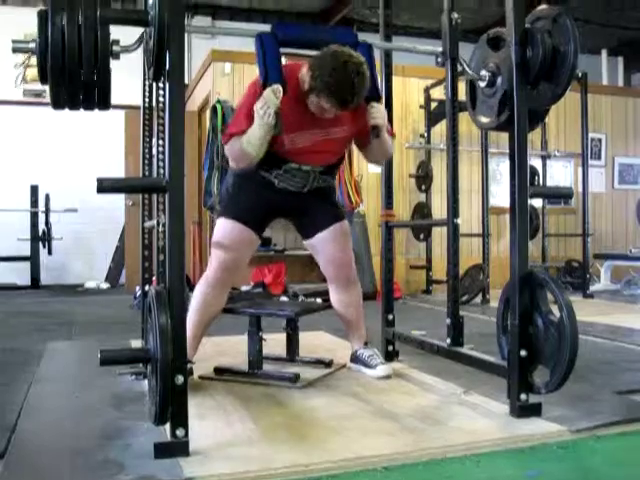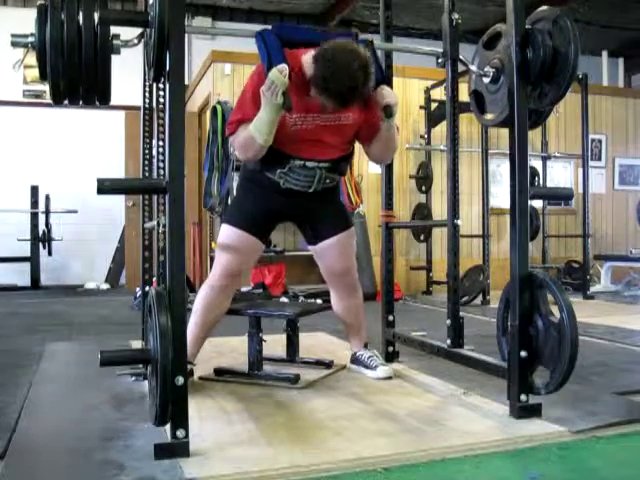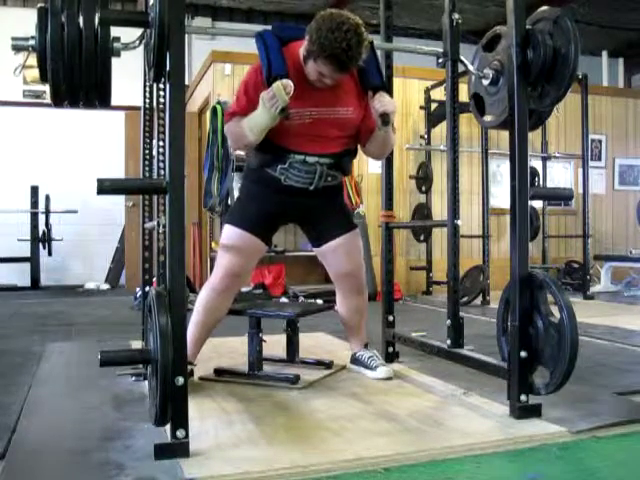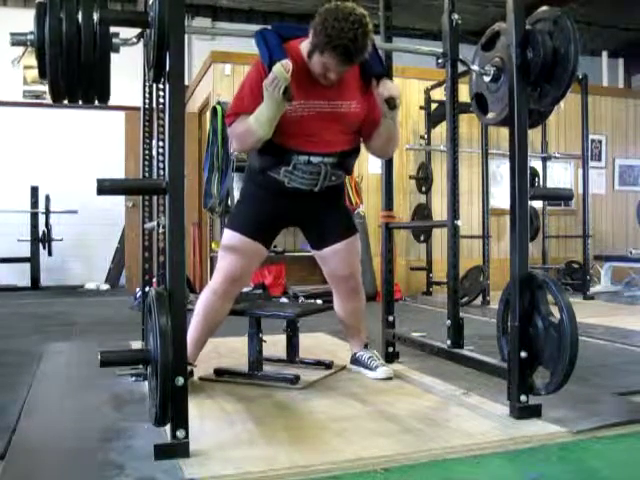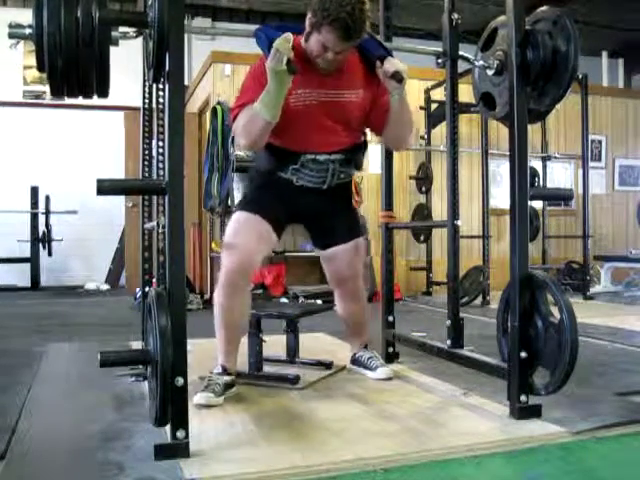
dt=0.7s
person 1, frame 1
left shoulder: (355, 98)
right shoulder: (271, 88)
left elbow: (379, 156)
right elbow: (236, 159)
left wrist: (379, 133)
right wrist: (261, 127)
left hip: (315, 189)
right hip: (258, 184)
left knee: (344, 270)
right knee: (221, 268)
left ankle: (359, 349)
right ankle: (183, 358)
person 1, frame 2
left shoulder: (360, 91)
right shoulder: (272, 74)
left elbow: (381, 155)
right elbow: (243, 149)
left wrist: (388, 118)
right wrist: (271, 109)
left hip: (321, 192)
right hip: (264, 186)
left knee: (345, 276)
right knee: (225, 274)
left ankle: (360, 352)
right ankle: (184, 361)
person 1, frame 3
left shoulder: (360, 82)
left elbow: (376, 151)
right elbow: (235, 138)
left wrist: (384, 125)
right wrist: (265, 115)
left hip: (325, 193)
right hip: (267, 186)
left knee: (352, 277)
right knee: (226, 276)
left ankle: (360, 351)
right ankle: (183, 361)
person 1, frame 4
left shoulder: (362, 79)
right shoulder: (272, 67)
left elbow: (382, 149)
right elbow: (239, 142)
left wrist: (389, 113)
right wrist: (273, 103)
left hip: (326, 193)
right hip: (269, 188)
left knee: (348, 279)
right knee: (227, 279)
left ankle: (360, 351)
right ankle: (183, 362)
person 1, frame 5
left shoulder: (367, 72)
right shoulder: (273, 63)
left elbow: (398, 140)
right elbow: (246, 139)
left wrist: (396, 92)
right wrist: (277, 84)
left hip: (332, 191)
right hip: (275, 184)
left knee: (349, 281)
right knee: (235, 268)
left ankle: (360, 351)
right ankle: (223, 371)
